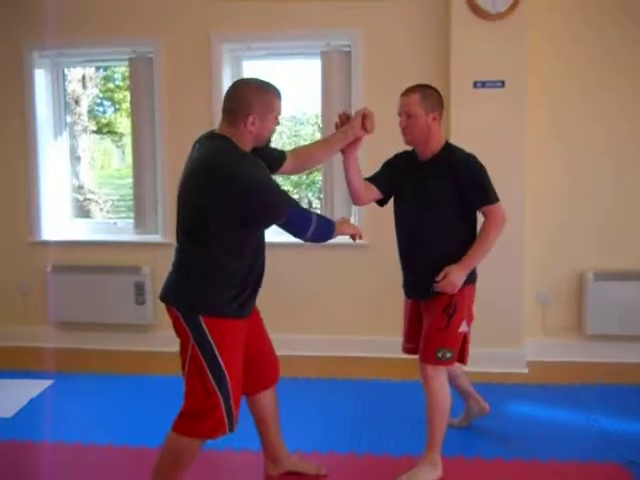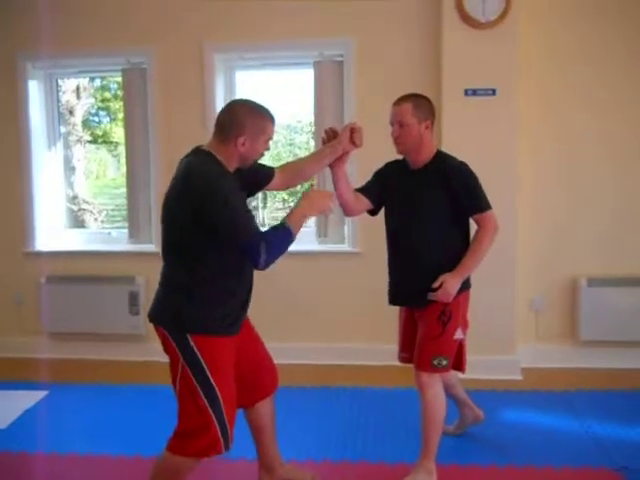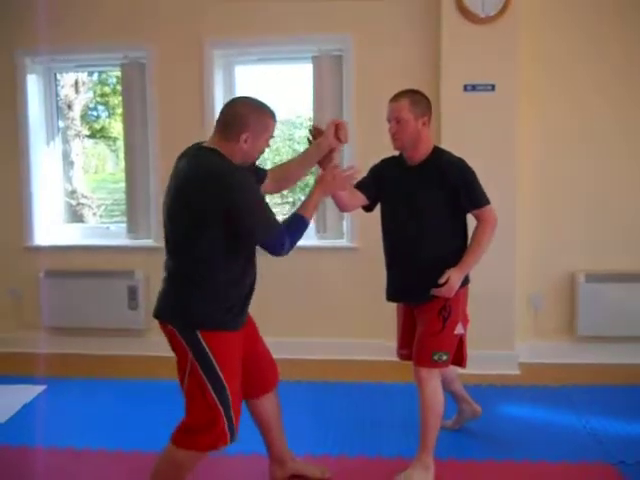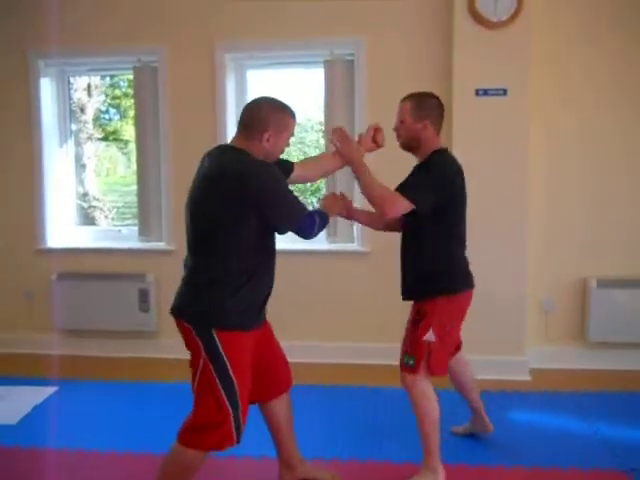
dt=0.7s
person 1, frame 1
left shoulder: (462, 164)
right shoulder: (400, 164)
left elbow: (496, 218)
right elbow: (361, 195)
left wrist: (463, 267)
right wrist: (349, 153)
left hip: (450, 284)
right hip: (415, 283)
left knee: (432, 367)
right knee: (437, 356)
right ankle: (474, 401)
person 1, frame 2
left shoulder: (454, 172)
right shoulder: (390, 174)
left elbow: (489, 225)
right elbow: (352, 207)
left wrist: (458, 275)
right wrist: (337, 167)
left hip: (444, 292)
right hip: (408, 291)
left knee: (427, 375)
right knee: (431, 365)
right ankle: (469, 410)
person 1, frame 3
left shoulder: (451, 168)
right shoulder: (386, 170)
left elbow: (488, 219)
right elbow: (347, 202)
left wrist: (461, 269)
left hip: (443, 289)
right hip: (406, 288)
left knee: (426, 370)
right knee: (427, 360)
right ankle: (466, 404)
person 1, frame 4
left shoulder: (442, 169)
right shoulder: (426, 169)
left elbow: (392, 208)
right elbow: (395, 221)
left wrist: (356, 162)
right wrist: (347, 210)
left hip: (443, 289)
right hip: (440, 286)
left knee: (415, 374)
right knee: (449, 355)
right ankle: (480, 419)
person 2, frame 1
left shoulder: (223, 148)
right shoulder: (235, 169)
left elbow: (292, 161)
right elbow: (301, 224)
left wrist: (347, 135)
right wrist: (340, 227)
left hip: (230, 297)
right hip: (207, 305)
left knee: (263, 372)
right knee: (210, 408)
person 2, frame 2
left shoulder: (215, 166)
right shoulder: (209, 183)
left elbow: (281, 177)
right elbow: (261, 253)
left wrist: (335, 149)
right wrist: (305, 208)
left hip: (221, 314)
right hip: (194, 323)
left knee: (260, 382)
right knee: (205, 427)
person 2, frame 3
left shoulder: (201, 159)
right shoulder: (225, 179)
left elbow: (269, 180)
right elbow: (280, 241)
left wrist: (321, 147)
right wrist: (320, 192)
left hip: (219, 308)
right hip: (199, 316)
left knee: (262, 378)
right knee: (209, 420)
person 2, frame 4
left shoulder: (223, 160)
right shoulder: (252, 175)
left elbow: (299, 171)
right elbow: (305, 226)
right wrist: (328, 208)
left hip: (237, 309)
right hip: (217, 316)
left knee: (275, 381)
right knee: (216, 420)
